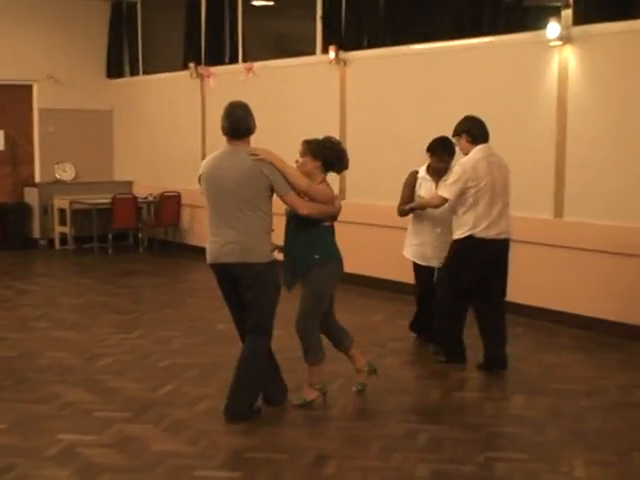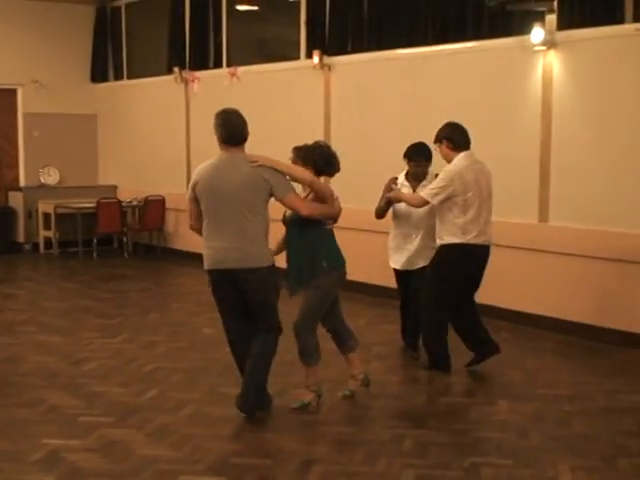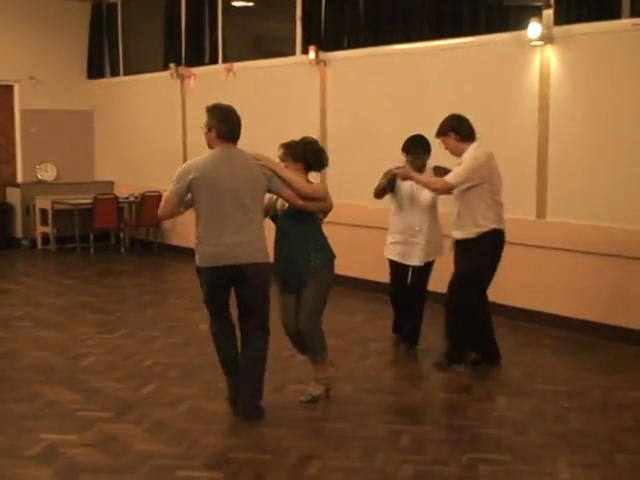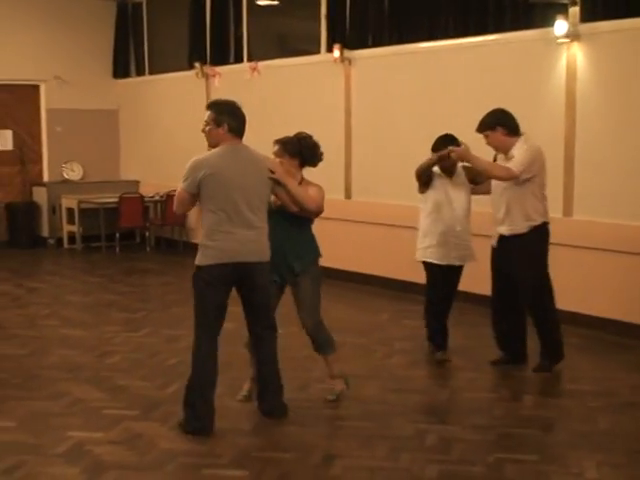
dt=0.3s
person 1, frame 1
left shoulder: (207, 166)
right shoulder: (264, 165)
right elbow: (302, 208)
right wrist: (333, 208)
left hip: (219, 258)
right hip: (254, 259)
left knee: (250, 327)
right knee: (258, 332)
left ankle: (273, 388)
right ankle: (240, 404)
person 1, frame 2
left shoulder: (200, 174)
right shoulder: (263, 171)
left elbow: (195, 224)
right elbow: (304, 209)
right wrist: (333, 209)
left hip: (216, 265)
right hip: (255, 263)
left knee: (239, 332)
right knee: (267, 328)
left ankle: (257, 395)
right ankle: (251, 395)
person 1, frame 3
left shoulder: (194, 169)
right shoulder: (259, 167)
left elbow: (165, 212)
right elbow: (299, 201)
left hip: (212, 261)
right hip: (253, 260)
left knee: (222, 324)
right knee: (255, 330)
left ankle: (236, 390)
right ankle: (249, 403)
person 1, frame 4
left shoulder: (202, 165)
right shoulder: (264, 165)
left elbow: (179, 208)
left hip: (214, 260)
right hip: (255, 259)
left knee: (206, 336)
right knee: (263, 331)
left ankle: (199, 416)
right ankle: (271, 402)
person 2, frame 1
left shoulder: (324, 193)
right shoulder: (310, 194)
left elbow: (303, 186)
left wrist: (273, 158)
right wrist: (284, 247)
left hip: (322, 267)
right hip: (314, 267)
left knee: (306, 324)
right knee: (326, 323)
left ankle: (316, 385)
right ankle: (363, 365)
person 2, frame 2
left shoulder: (323, 196)
right elbow: (293, 234)
left wrist: (273, 163)
right wrist: (269, 253)
left hip: (326, 271)
right hip: (315, 272)
left knee: (303, 326)
right knee: (334, 323)
left ankle: (312, 387)
right ankle: (359, 374)
person 2, frame 3
right shoulder: (277, 196)
left wrist: (275, 168)
left hip: (316, 267)
right hip: (288, 269)
left knee: (308, 324)
right knee: (290, 325)
left ankle: (321, 379)
right ankle: (320, 359)
person 2, frame 4
left shoulder: (312, 190)
right shoulder: (270, 189)
left elbow: (310, 206)
left wrist: (283, 178)
left hip: (302, 265)
right hip: (272, 264)
left knee: (311, 322)
left ankle: (336, 377)
right ankle: (256, 378)
person 3, frame 1
left shoulder: (468, 165)
right shoulder: (500, 163)
left elbow: (438, 200)
left wrist: (420, 202)
left hip: (472, 243)
right hip: (499, 242)
left knee: (452, 299)
right knee: (491, 302)
left ankle: (454, 351)
right ankle: (495, 357)
person 3, frame 2
left shoulder: (454, 172)
right shoulder: (482, 169)
left elbow: (420, 201)
left wrist: (399, 195)
left hip: (457, 249)
right hip: (480, 247)
left knee: (437, 304)
right knee: (461, 301)
left ankle: (438, 359)
right ankle: (483, 344)
person 3, frame 3
left shoulder: (479, 157)
right shoulder: (470, 158)
left elbow: (443, 186)
right elbow: (455, 188)
left wrist: (412, 175)
left hip: (484, 239)
right hip: (468, 239)
left knee: (459, 296)
right knee: (469, 296)
left ankle: (455, 352)
right ankle: (485, 351)
person 3, frame 4
left shoulder: (530, 151)
right shoulder: (504, 155)
left elbow: (505, 174)
left wrist: (470, 158)
left hip: (530, 235)
right hip: (505, 236)
left knee: (537, 296)
right knee: (503, 298)
left ankle: (552, 352)
right ankle: (512, 351)
person 4, frame 1
right shoulder: (415, 178)
right elbow: (401, 210)
right wrist: (414, 205)
left hip: (447, 246)
right hip: (420, 245)
right knee: (424, 291)
left ankle: (438, 337)
right ankle: (422, 330)
person 4, frame 2
right shoulder: (395, 183)
right elbow: (378, 214)
right wrist: (387, 201)
left hip: (425, 252)
right hip: (400, 250)
left knee: (418, 296)
right knee: (405, 296)
left ankle: (412, 342)
right ankle: (407, 339)
person 4, frame 3
right shoulder: (394, 176)
right elbow: (377, 194)
right wrist: (393, 176)
left hip: (426, 244)
right hip: (399, 243)
left knee: (418, 293)
right knee: (397, 290)
left ankle: (409, 338)
right ankle: (399, 329)
person 4, frame 4
left shoulder: (465, 172)
right shoulder: (429, 176)
left elbow: (489, 181)
right elbow: (419, 171)
right wrist: (440, 157)
left hip: (459, 246)
right hip: (433, 247)
left knee: (448, 295)
right knee: (436, 294)
left ankle: (437, 339)
right ankle: (438, 344)
